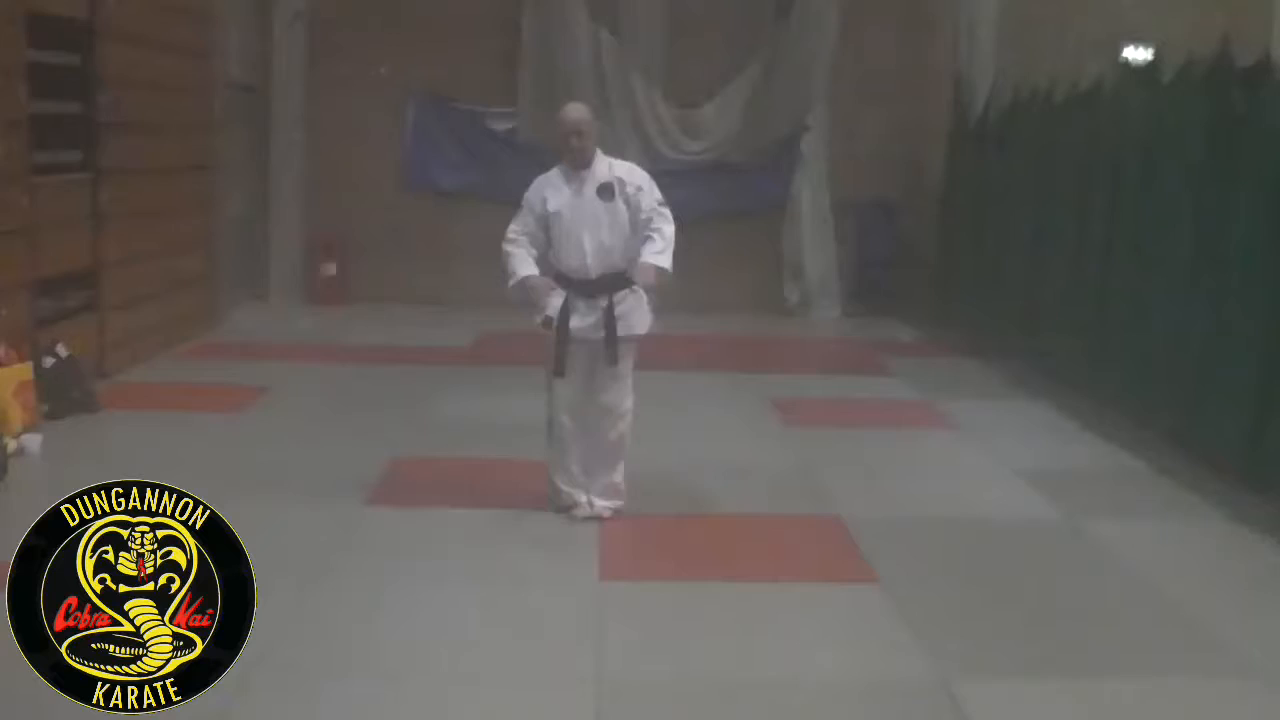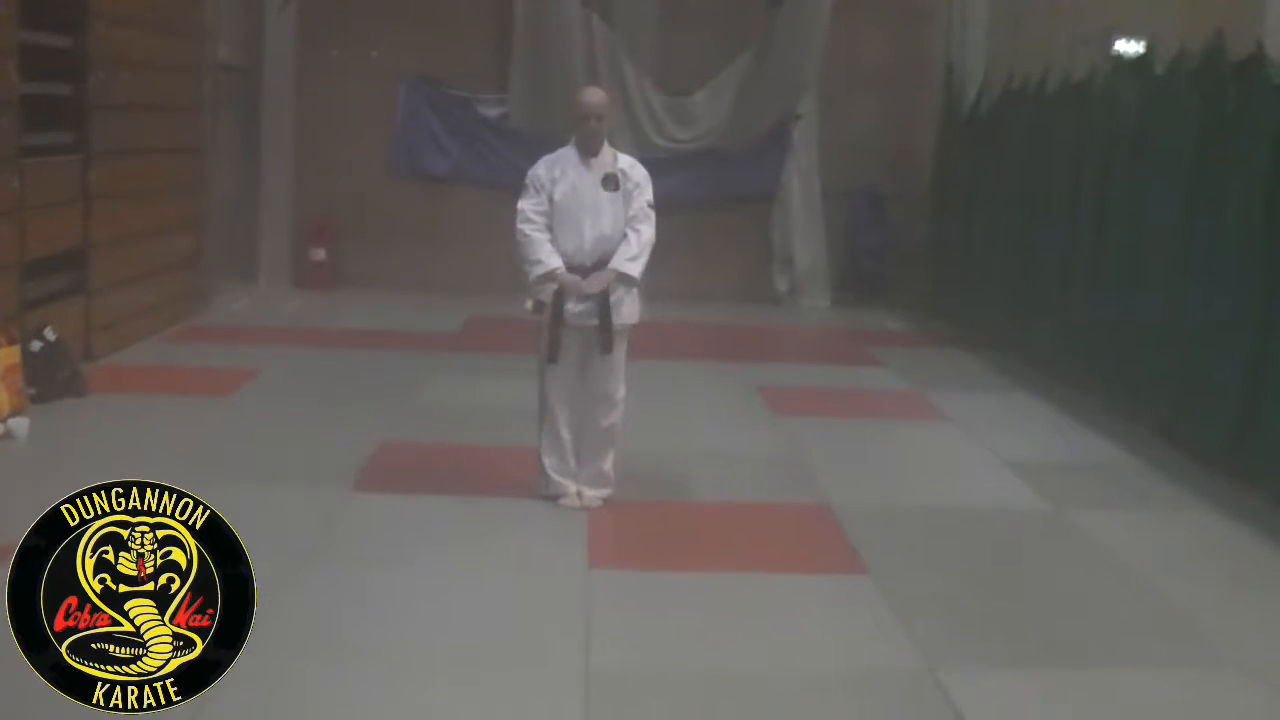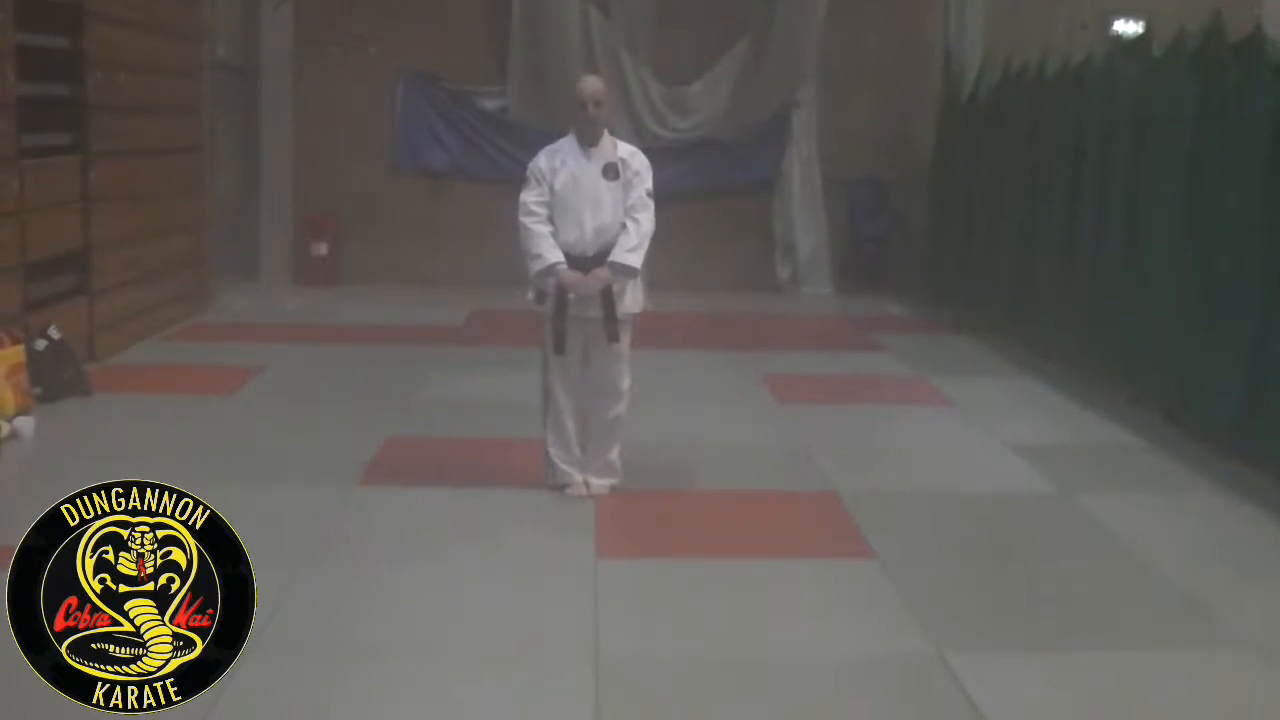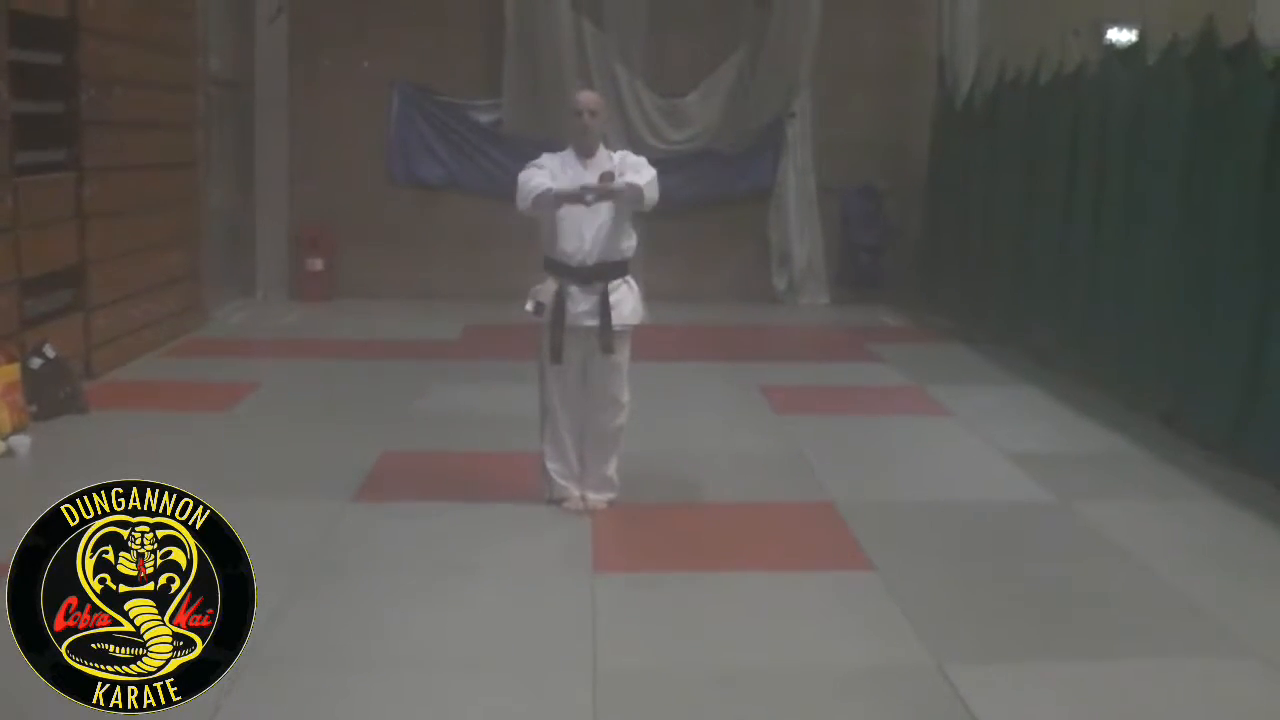
dt=0.7s
person 1, frame 1
left shoulder: (629, 177)
right shoulder: (544, 187)
left elbow: (659, 224)
right elbow: (519, 239)
left wrist: (651, 264)
right wrist: (529, 278)
left hip: (619, 305)
right hip: (568, 306)
left knee: (612, 405)
right knee: (566, 404)
left ankle: (604, 492)
right ankle: (572, 492)
person 1, frame 2
left shoulder: (631, 171)
right shoulder: (547, 169)
left elbow: (642, 229)
right elbow: (529, 226)
left wrist: (610, 274)
right wrist: (559, 275)
left hip: (611, 296)
right hip: (560, 294)
left knee: (605, 393)
right knee: (558, 391)
left ankle: (595, 480)
right ankle: (561, 481)
person 1, frame 3
left shoulder: (631, 159)
right shoulder: (548, 160)
left elbow: (640, 220)
right elbow: (532, 219)
left wrist: (609, 271)
right wrist: (560, 272)
left hip: (614, 285)
right hip: (563, 285)
left knee: (609, 385)
right knee: (563, 383)
left ankle: (601, 470)
right ankle: (568, 471)
person 1, frame 4
left shoulder: (627, 163)
right shoulder: (548, 166)
left elbow: (646, 188)
right elbow: (529, 191)
left wrist: (614, 189)
right wrist: (564, 194)
left hip: (612, 294)
right hip: (562, 293)
left knee: (608, 397)
right knee: (560, 397)
left ankle: (598, 484)
right ankle: (565, 485)
